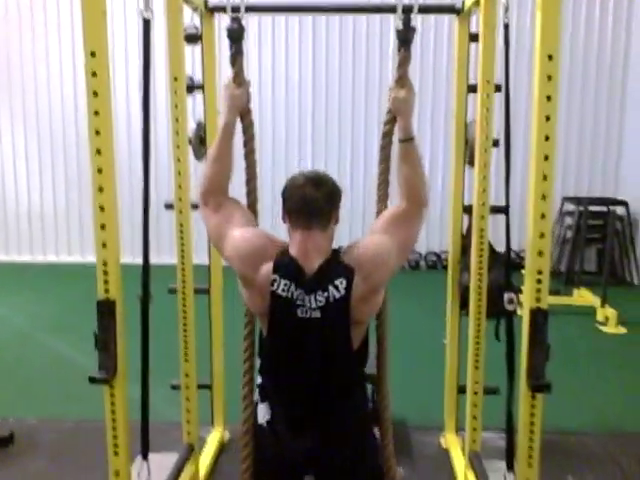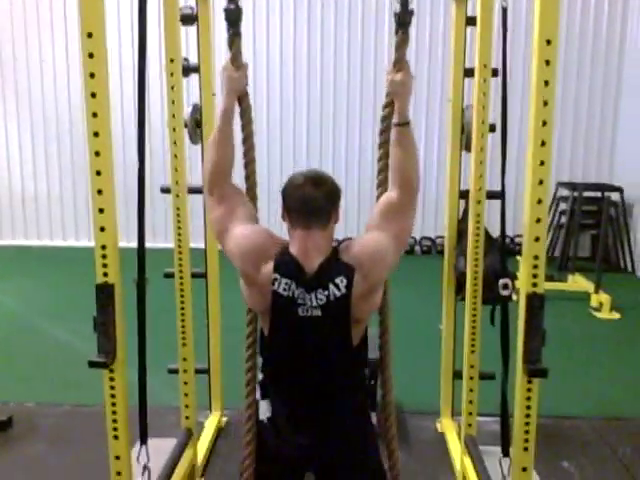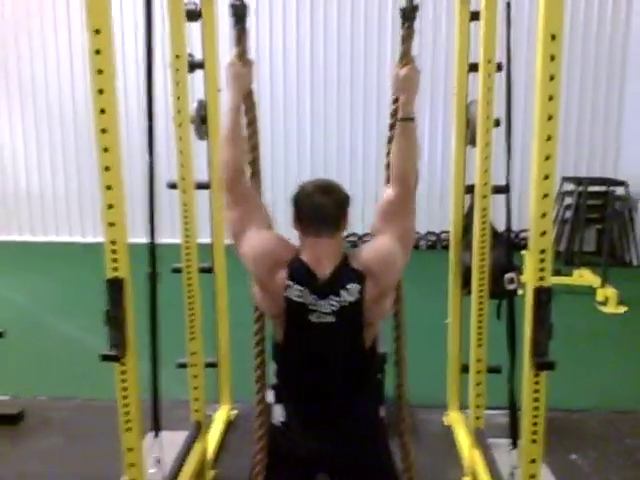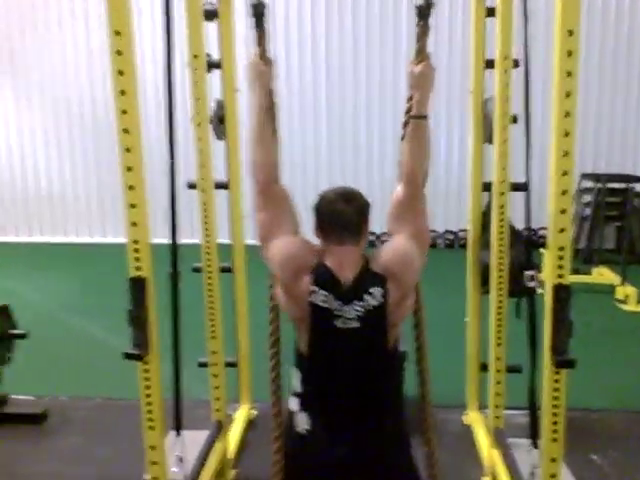
dt=0.1s
person 1, frame 1
left shoulder: (257, 266)
right shoulder: (365, 271)
left elbow: (211, 198)
right elbow: (415, 204)
left wrist: (229, 116)
right wrist: (404, 124)
left hip: (278, 426)
right hip: (344, 426)
person 1, frame 2
left shoulder: (260, 266)
right shoulder: (364, 269)
left elbow: (217, 186)
right elbow: (404, 191)
left wrist: (228, 100)
right wrist: (401, 108)
left hip: (280, 423)
right hip: (344, 422)
person 1, frame 3
left shoulder: (272, 272)
right shoulder: (375, 274)
left elbow: (235, 186)
right elbow: (402, 187)
left wrist: (236, 97)
right wrist: (406, 103)
left hip: (292, 427)
right hip: (356, 426)
person 1, frame 4
left shoulder: (297, 277)
right shoulder: (394, 278)
left elbow: (266, 186)
right elbow: (411, 186)
left wrist: (260, 96)
right wrist: (420, 101)
left hip: (314, 429)
right hip: (379, 431)
